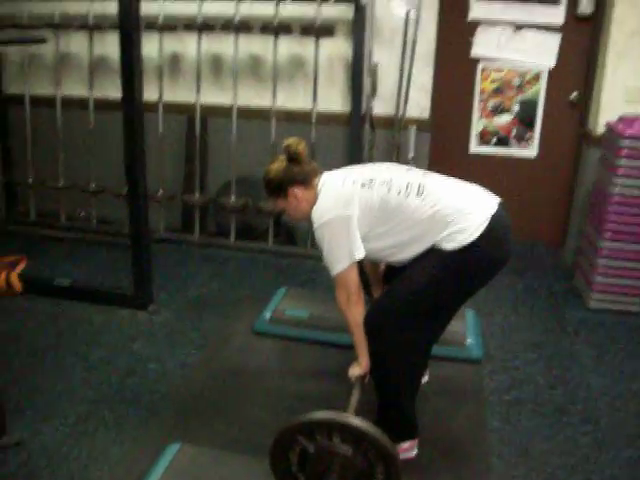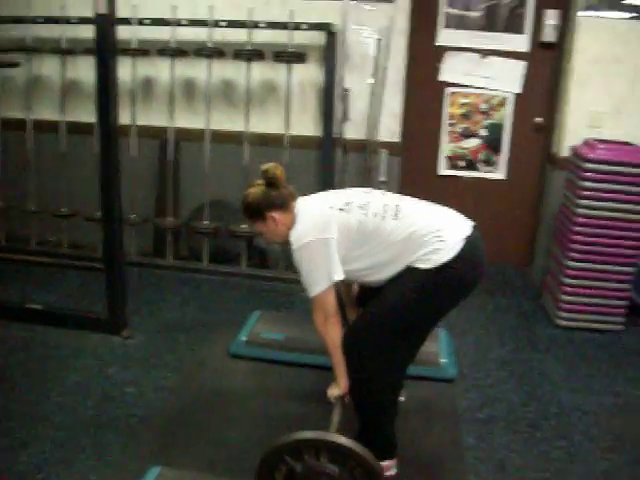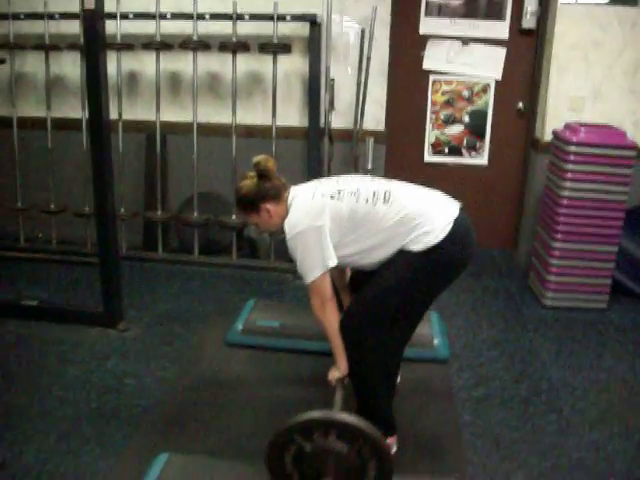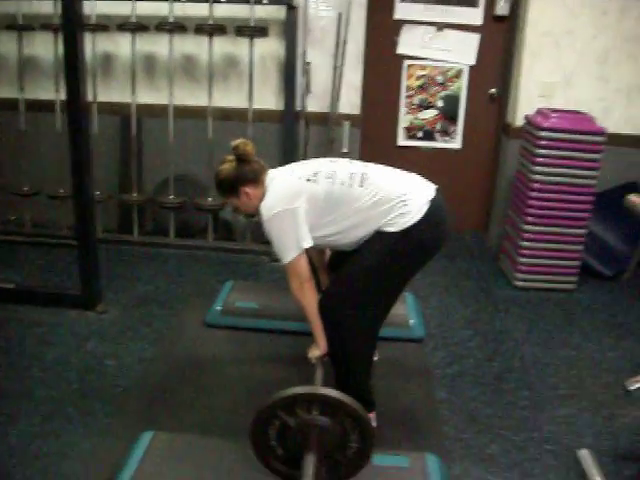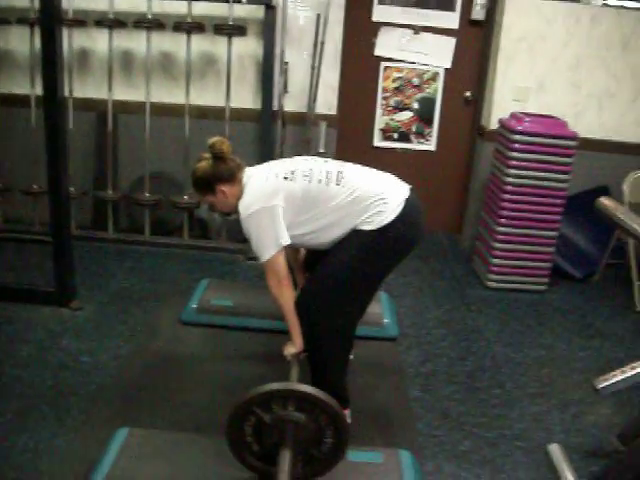
dt=0.2s
person 1, frame 1
left shoulder: (329, 212)
right shoulder: (341, 184)
left elbow: (349, 294)
right elbow: (370, 243)
left wrist: (363, 359)
right wrist: (380, 294)
left hip: (474, 241)
right hip: (483, 215)
left knee: (385, 323)
right knee: (400, 299)
left ankle: (398, 435)
right ankle: (410, 366)
person 1, frame 2
left shoulder: (307, 236)
right shoulder: (316, 208)
left elbow: (326, 316)
right elbow: (344, 269)
left wrist: (342, 379)
right wrist: (354, 315)
left hip: (449, 262)
right hip: (455, 236)
left knee: (363, 343)
right knee: (371, 308)
left ankle: (379, 454)
right ankle: (386, 386)
person 1, frame 3
left shoulder: (300, 224)
right shoulder: (309, 197)
left elbow: (323, 301)
right elbow: (337, 255)
left wrist: (341, 362)
right wrist: (348, 300)
left hip: (438, 243)
right hip: (443, 219)
left knee: (361, 326)
right knee: (364, 291)
left ankle: (378, 433)
right ankle: (382, 369)
person 1, frame 4
left shoulder: (276, 207)
right shoulder: (286, 180)
left elbow: (300, 281)
right elbow: (316, 236)
left wrist: (321, 341)
right wrist: (327, 283)
left hip: (413, 223)
right hip: (419, 200)
left knee: (341, 305)
right knee: (342, 272)
right ankle: (360, 346)
person 1, frame 5
left shoulder: (254, 205)
right shoulder: (263, 178)
left elbow: (278, 279)
right elbow: (291, 235)
left wrist: (296, 338)
right wrist: (302, 283)
left hip: (389, 223)
right hip: (394, 199)
left knee: (317, 303)
right knee: (318, 269)
right ankle: (336, 345)
